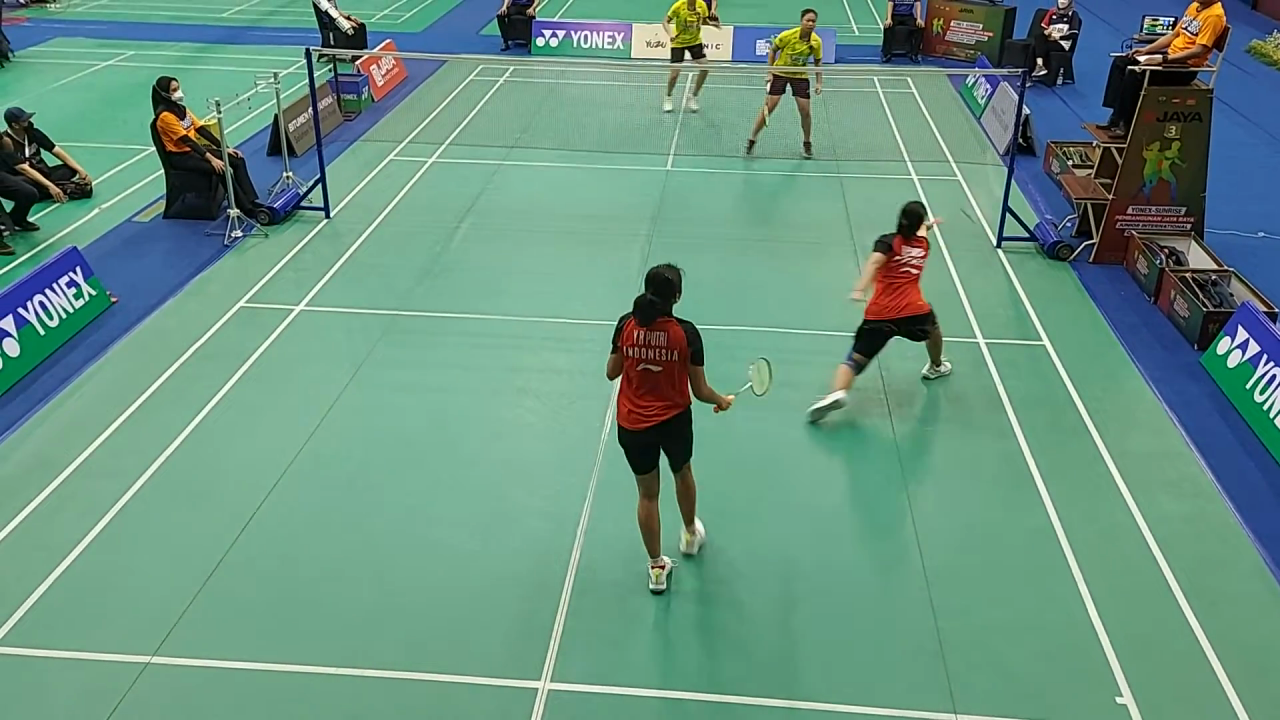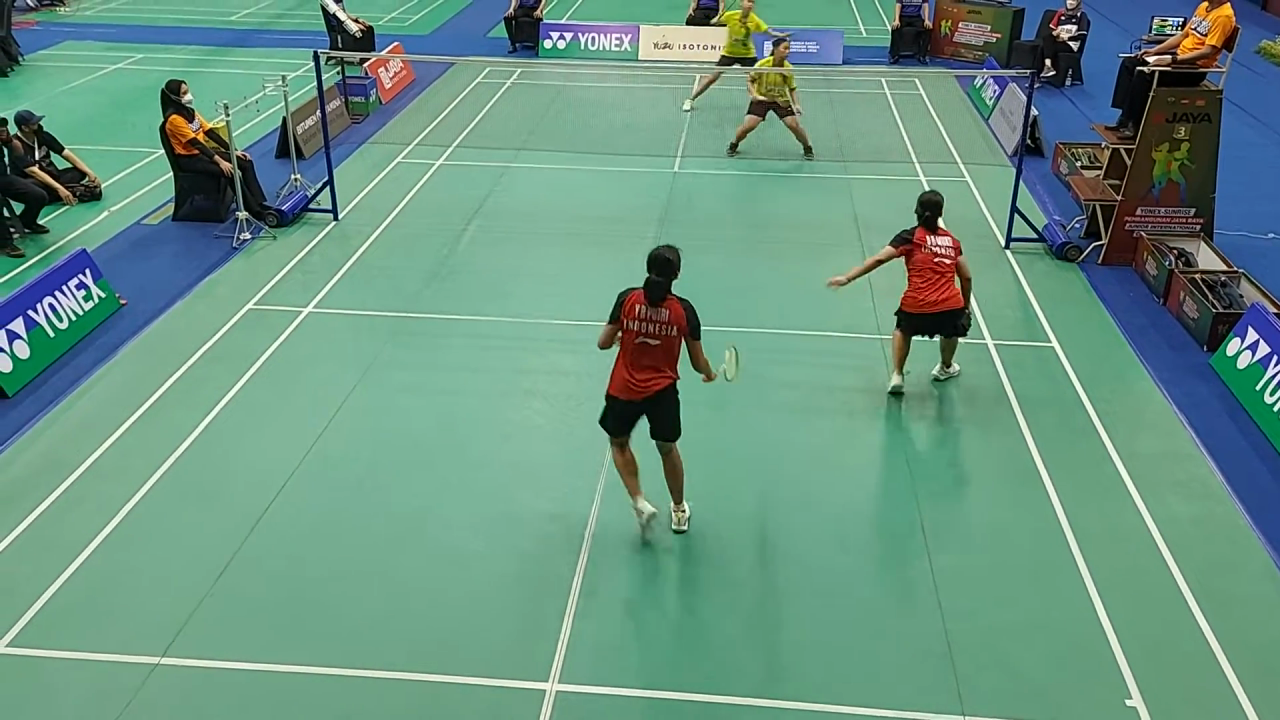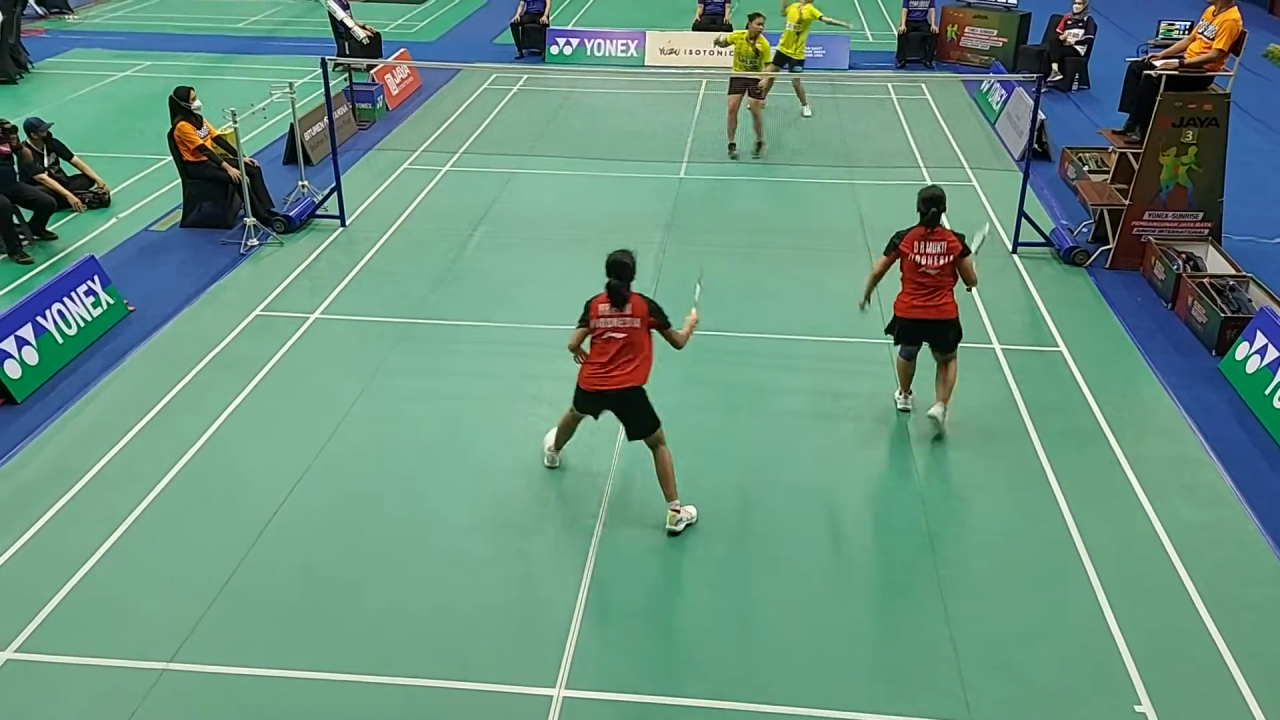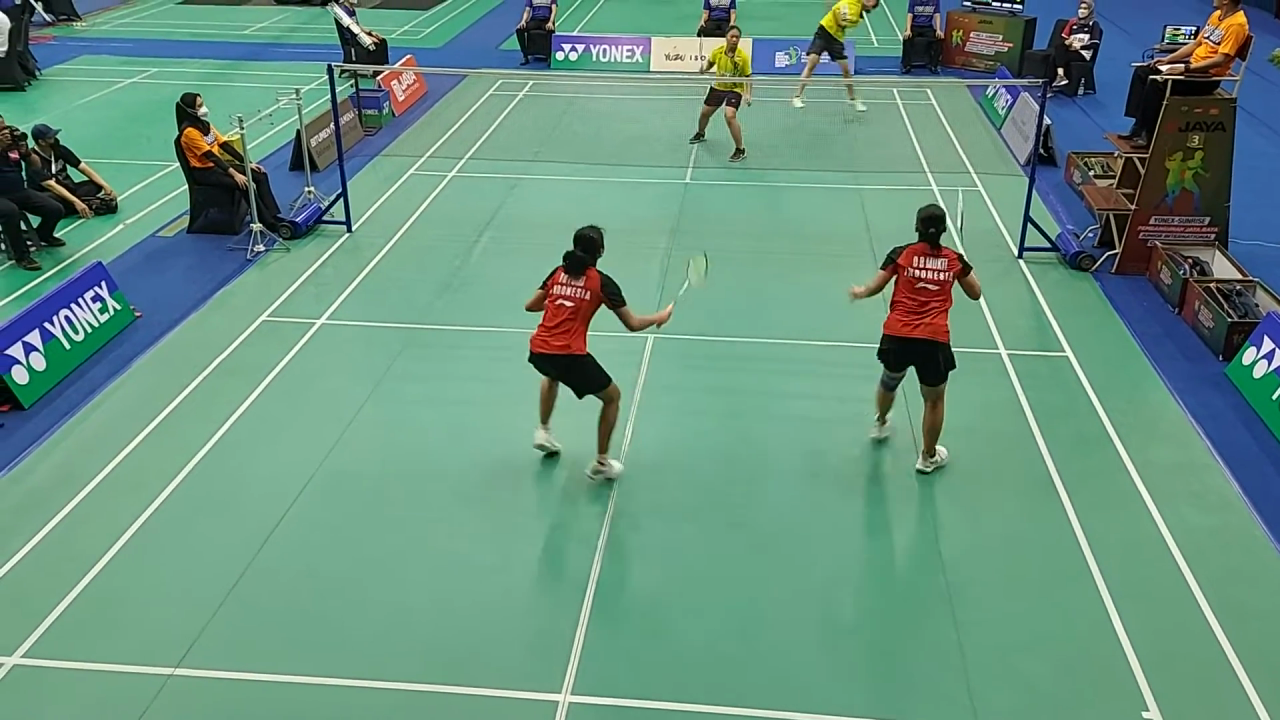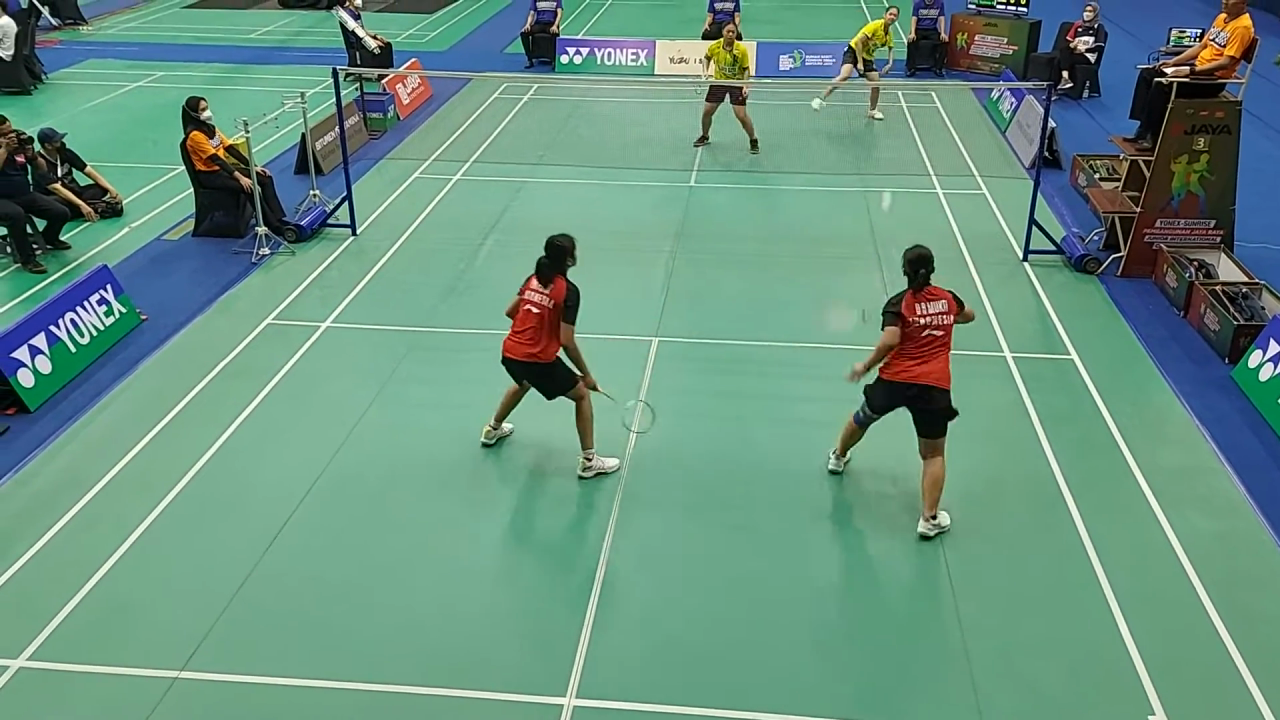
dt=0.3s
person 1, frame 1
left shoulder: (626, 324)
right shoulder: (686, 333)
left elbow: (611, 373)
right elbow: (700, 391)
right wrist: (721, 401)
left hip: (631, 424)
right hip: (673, 419)
left knee: (648, 494)
right knee: (683, 473)
left ankle: (656, 568)
right ankle: (690, 534)
person 1, frame 2
left shoulder: (627, 299)
right shoulder: (683, 309)
left elbow: (604, 342)
right elbow: (697, 363)
right wrist: (710, 373)
left hip: (623, 391)
right hip: (662, 391)
left knee: (619, 446)
right knee: (668, 449)
left ankle: (640, 503)
right ankle: (679, 512)
person 1, frame 3
left shoulder: (594, 304)
right shoulder: (647, 306)
left elbow: (573, 345)
right elbow: (679, 342)
left wrist: (581, 353)
right wrist: (690, 323)
left hip: (590, 385)
right hip: (628, 389)
left knee: (576, 413)
right knee: (658, 444)
left ankle: (553, 451)
right ankle: (675, 512)
person 1, frame 4
left shoulder: (559, 273)
right shoulder: (603, 282)
left elbow: (530, 306)
right elbow: (632, 324)
right wrist: (659, 317)
left hip: (538, 350)
right hip: (569, 354)
left knee: (552, 377)
right knee: (612, 397)
left ankle: (544, 433)
right ankle: (601, 464)
person 1, frame 5
left shoulder: (533, 279)
right shoulder: (568, 291)
left elbow: (511, 312)
right elbow: (566, 341)
right wrist: (585, 374)
left hip: (510, 352)
right hip: (539, 360)
left knee: (522, 384)
right knee: (582, 396)
left ankle: (493, 429)
right ankle: (589, 461)
person 2, frame 1
left shoulder: (888, 242)
right shoulder: (923, 244)
left elbow: (874, 263)
left wrist: (860, 288)
right wrist: (927, 227)
left hip: (879, 316)
right hip: (915, 312)
left knee: (854, 363)
right knee: (932, 328)
left ankle: (836, 394)
right ankle: (936, 367)
person 2, frame 2
left shoulder: (910, 236)
right shoulder: (951, 240)
left elbow: (879, 258)
right elbow: (965, 277)
left wrist: (847, 277)
right wrist: (966, 305)
left hip: (916, 307)
right hip: (949, 307)
left knee: (903, 332)
right knee: (950, 335)
left ankle: (897, 377)
right ankle: (945, 368)
person 2, frame 3
left shoulder: (903, 239)
right shoulder: (956, 241)
left elbow: (878, 272)
right elbow: (971, 280)
left wrist: (866, 295)
right wrist: (969, 284)
left hip: (907, 314)
right hip: (943, 316)
left knee: (906, 355)
right knee: (947, 362)
left ankle: (904, 396)
right ankle: (940, 407)
person 2, frame 4
left shoulder: (902, 254)
right shoulder: (954, 260)
left elbow: (877, 285)
right elbow: (975, 293)
left wrist: (860, 292)
right wrist: (967, 270)
left hip: (897, 335)
right hip: (933, 339)
left knee: (889, 383)
right knee: (934, 399)
left ankle: (880, 424)
right ankle: (927, 456)
person 2, frame 5
left shoulder: (898, 303)
right shoulder: (948, 298)
left elbow: (890, 341)
right elbow: (969, 316)
left wrist: (865, 366)
left hip: (896, 380)
right hip: (934, 387)
left knee: (861, 419)
right knee: (933, 455)
left ankle: (838, 457)
right ankle: (929, 518)
